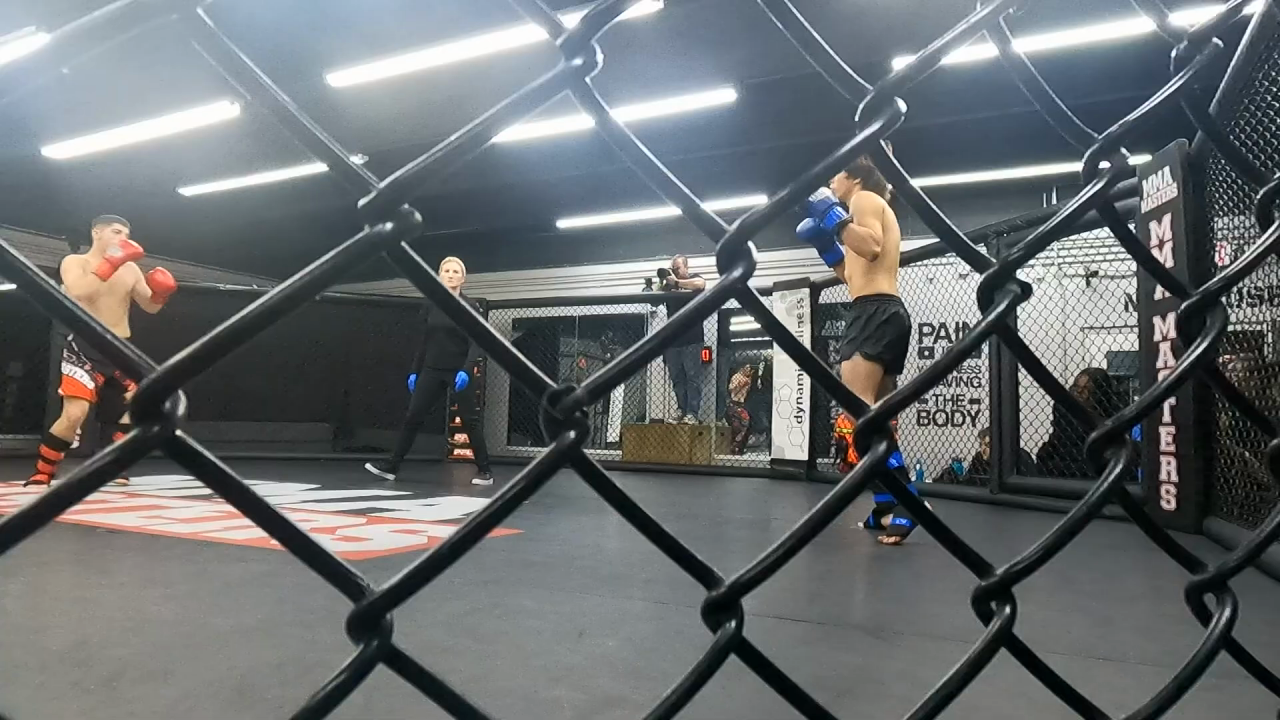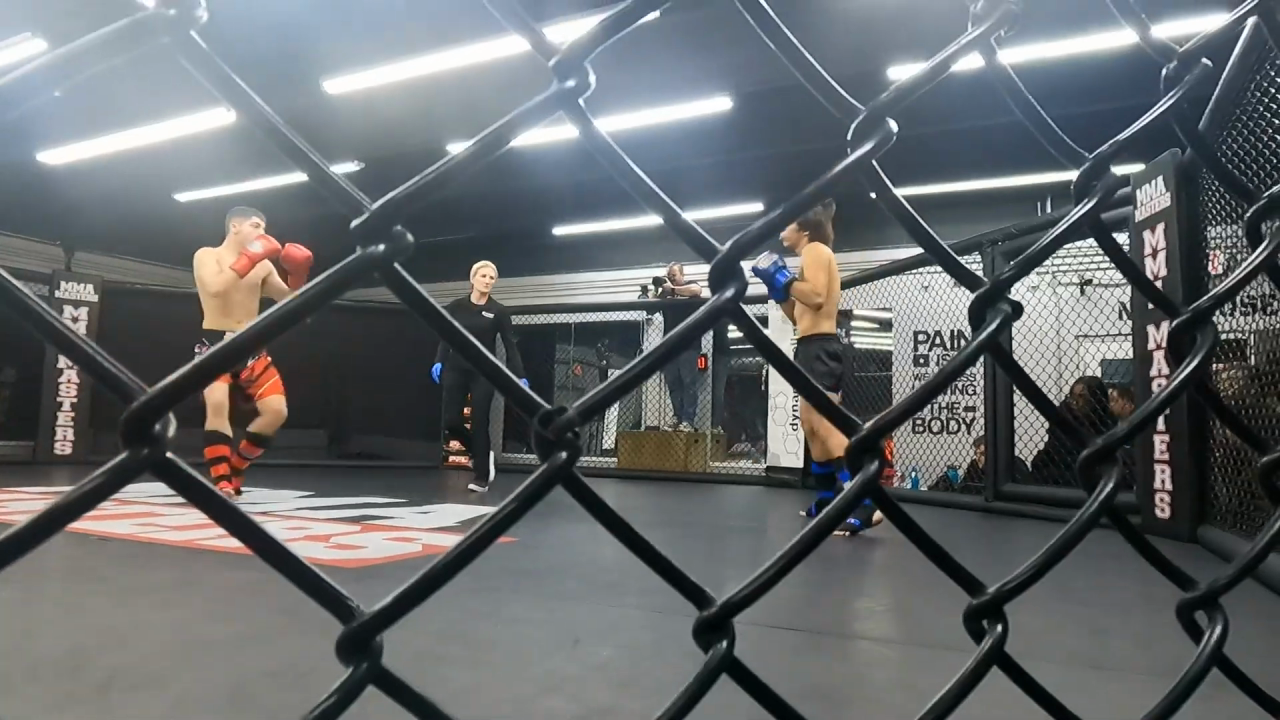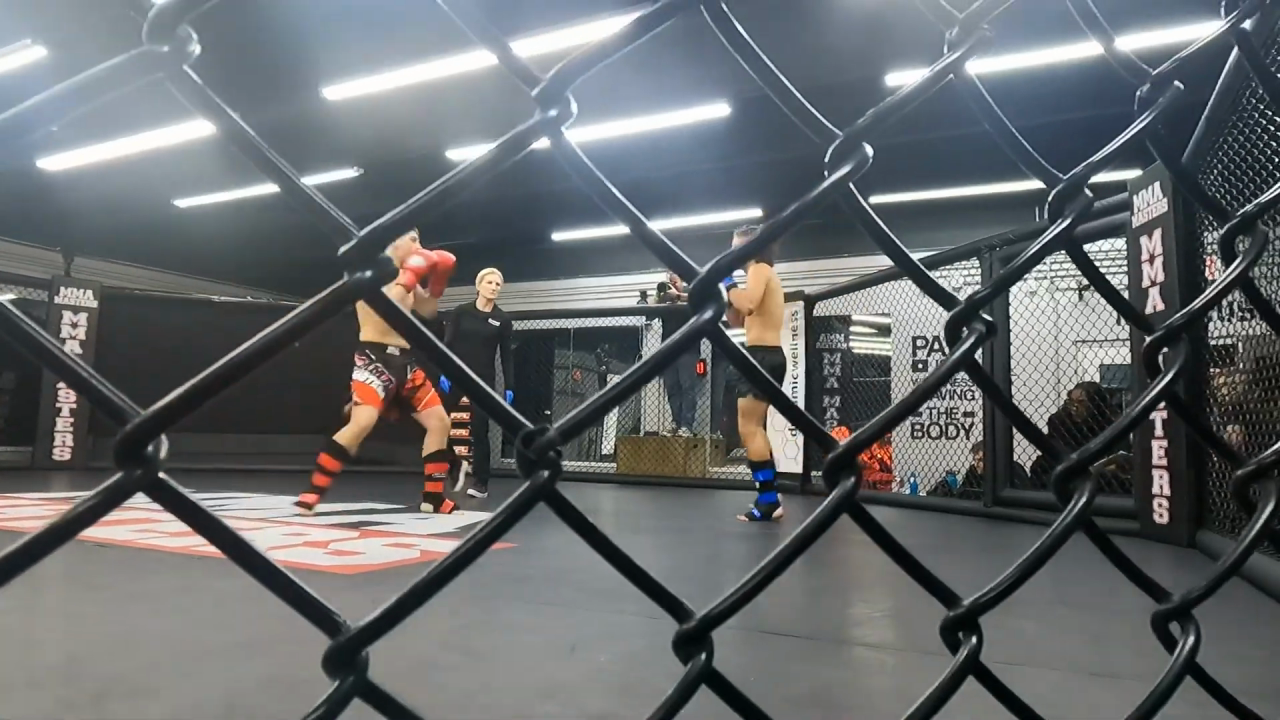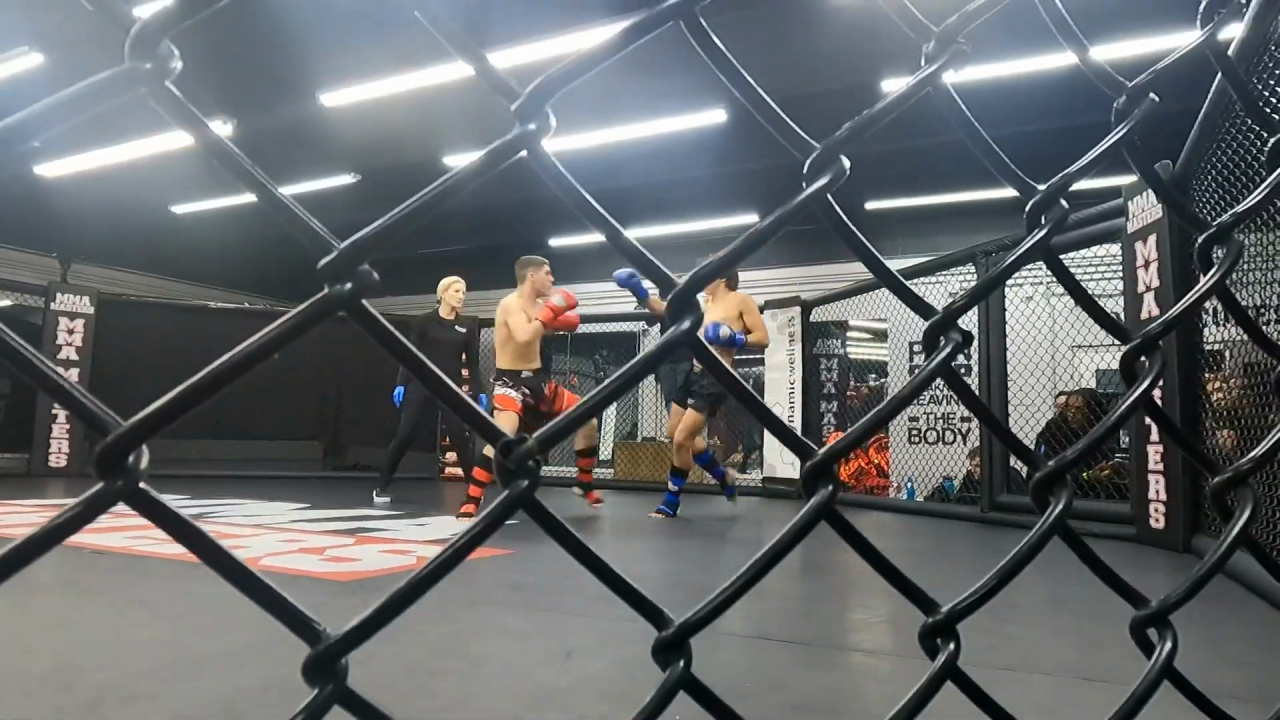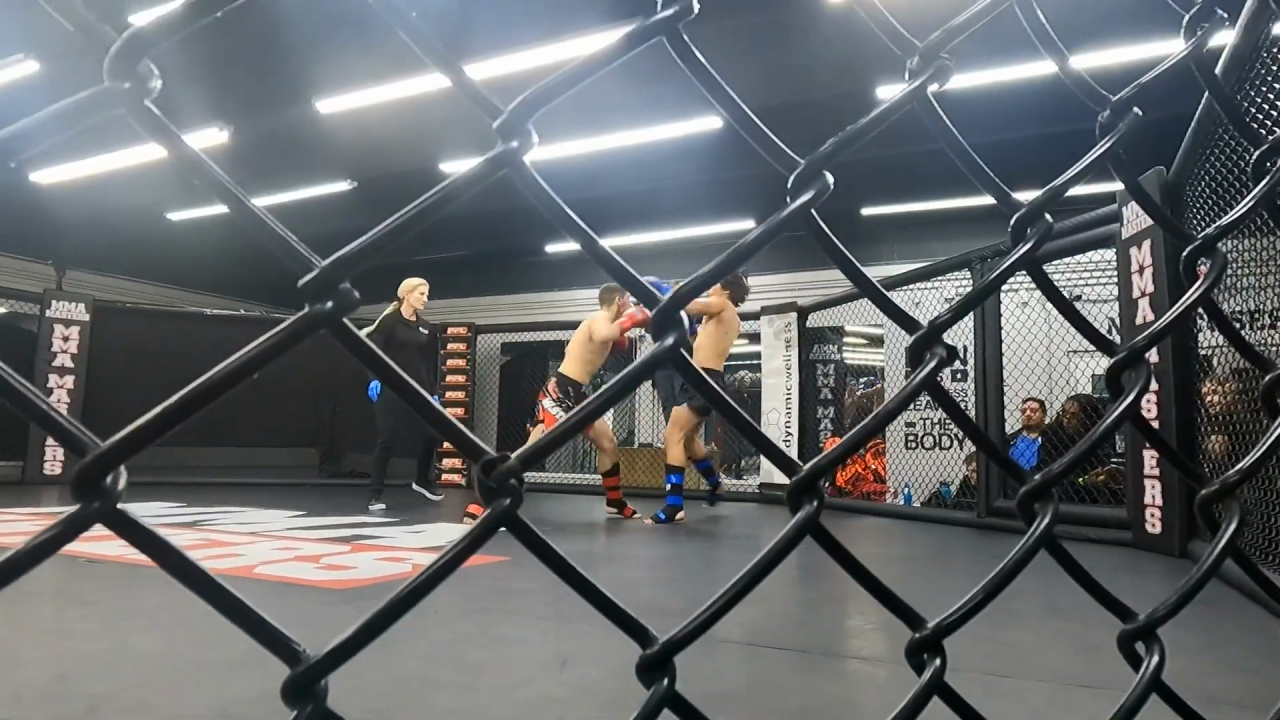
dt=0.4s
person 1, frame 1
left shoulder: (866, 199)
right shoulder: (872, 208)
left elbow: (870, 248)
left wrist: (833, 216)
right wrist: (827, 246)
left hip: (875, 314)
right hip: (882, 313)
right knee: (867, 411)
left ankle: (905, 502)
right ankle: (887, 505)
person 1, frame 2
left shoulder: (814, 251)
right shoulder: (808, 258)
left elbow: (817, 300)
right elbow: (795, 312)
left wrist: (779, 274)
right wrist: (775, 284)
left hip: (818, 349)
right hip: (813, 349)
left knee: (822, 428)
right knee: (813, 429)
left ankle: (864, 507)
right ankle: (826, 500)
person 1, frame 3
left shoulder: (759, 270)
right shoulder: (762, 275)
left elbow: (747, 304)
right elbow: (738, 316)
left wrist: (725, 285)
right wrist: (727, 287)
left hip: (761, 357)
right hip: (768, 357)
left knee: (750, 432)
right knee: (753, 428)
left ankle: (768, 502)
right ankle: (767, 494)
person 1, frame 4
left shoulder: (743, 302)
right shoulder: (703, 301)
left elbow: (763, 338)
right elbow: (665, 310)
left wrist: (735, 339)
right wrist: (640, 291)
left hip: (713, 379)
right hip: (695, 372)
left knee: (681, 439)
right knee: (674, 432)
left ankle: (671, 500)
right ankle: (722, 474)
person 1, frame 5
left shoulder: (720, 304)
right shoulder: (729, 317)
left elbow: (690, 308)
right hip: (710, 380)
left knee: (673, 438)
right knee: (688, 440)
left ankle: (673, 506)
right ankle: (713, 484)
person 2, frame 1
left shoulder: (130, 269)
right shoulder: (73, 263)
left elbow: (151, 306)
right elbow: (78, 294)
left wrist: (161, 292)
right wrist: (111, 262)
right hip: (85, 346)
right knee: (73, 415)
right ankle: (42, 473)
person 2, frame 2
left shoulder: (263, 265)
right shoulder: (206, 256)
right elbow: (214, 288)
left wrist: (298, 274)
right wrist: (248, 259)
right hip: (214, 343)
left knee: (276, 411)
right knee: (217, 404)
left ankle: (234, 471)
right ankle: (221, 482)
person 2, frame 3
left shoulder: (406, 276)
left elbow: (428, 311)
right elbow: (389, 300)
left wrist: (438, 279)
right wrist: (413, 272)
left hip: (403, 359)
right hip: (373, 358)
left knee: (438, 423)
right knee: (362, 424)
left ankle: (434, 497)
right ankle: (314, 491)
person 2, frame 4
left shoulder: (542, 302)
right shoulder: (510, 304)
right elbow: (524, 337)
left wrist: (560, 320)
right wrist: (549, 311)
left hip: (539, 379)
right hip: (509, 381)
left knee: (588, 423)
right knee: (504, 437)
left ankle: (586, 485)
right ankle: (471, 502)
person 2, frame 5
left shoulder: (602, 319)
right shoulder: (600, 318)
right elbow: (603, 336)
left wrist: (618, 343)
right wrist: (629, 321)
left hip: (577, 394)
right hip: (560, 392)
left knee: (608, 444)
left ankle: (617, 504)
right ankle: (479, 504)
person 3, frame 1
left shoulder: (468, 307)
right shoulder: (430, 306)
left elbow: (474, 344)
right elbow: (424, 342)
left wrist: (466, 370)
right wrist: (415, 371)
left hip: (458, 372)
right hip: (432, 371)
left knee: (469, 421)
right knee: (413, 418)
left ankle: (484, 471)
right ankle: (391, 466)
person 3, frame 2
left shoulder: (498, 312)
right shoulder: (456, 306)
left elbow: (510, 345)
right elbow: (446, 339)
left wrist: (520, 376)
right wrist: (439, 361)
left hip: (484, 374)
right hip: (458, 372)
left knee: (479, 423)
right knee: (451, 421)
left ankle: (481, 477)
right ankle: (484, 458)
person 3, frame 3
left shoulder: (503, 320)
right shoulder: (461, 313)
left elbow: (506, 355)
right elbow: (448, 344)
left wrist: (509, 386)
right wrist: (444, 372)
left hip: (483, 379)
left knee: (479, 430)
left ankle: (480, 482)
right ankle: (458, 464)
person 3, frame 4
left shoulder: (468, 327)
right shoulder: (424, 321)
left elbow: (472, 361)
left wrist: (479, 391)
right wrist: (400, 383)
right hip: (421, 386)
left knee: (460, 437)
right knee: (405, 435)
right ankle: (382, 486)
person 3, frame 5
left shoulder: (426, 328)
right shoulder: (389, 321)
left elbow: (430, 363)
left wrist: (433, 392)
right wrist: (375, 378)
left hip: (418, 390)
right hip: (392, 389)
left knee: (430, 436)
right knee: (387, 440)
left ankle: (423, 481)
right ankle: (375, 495)
